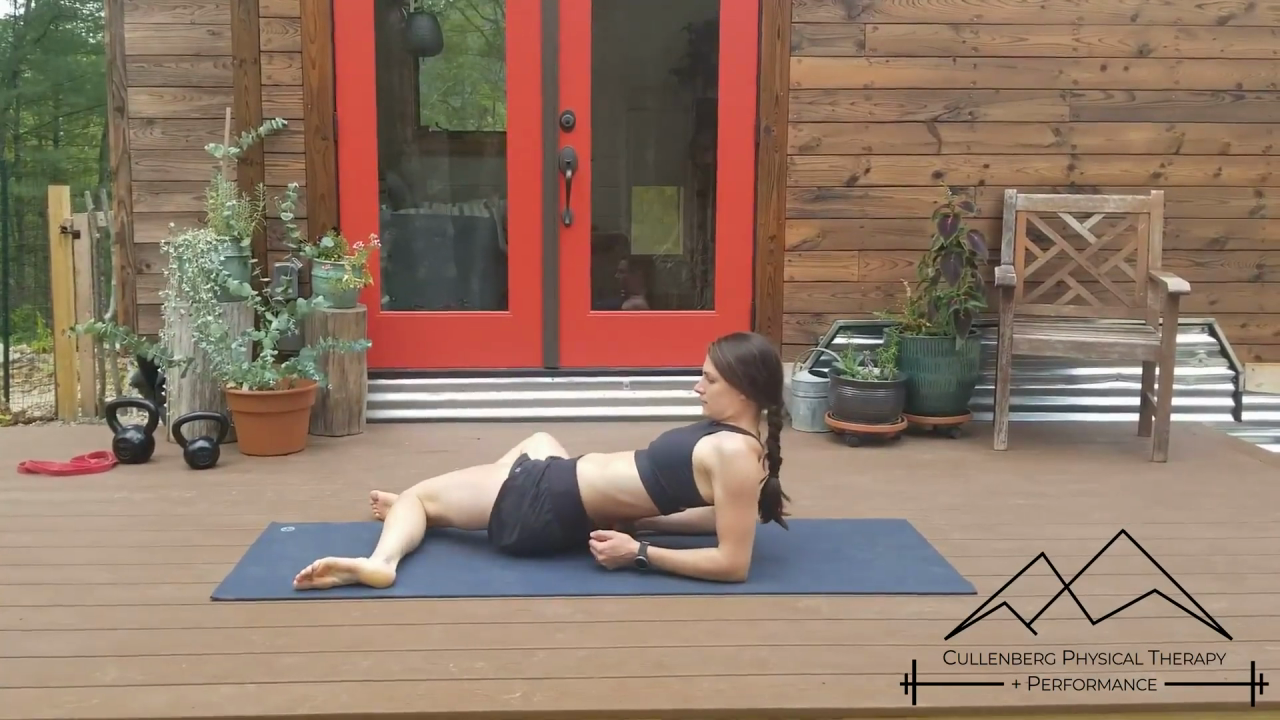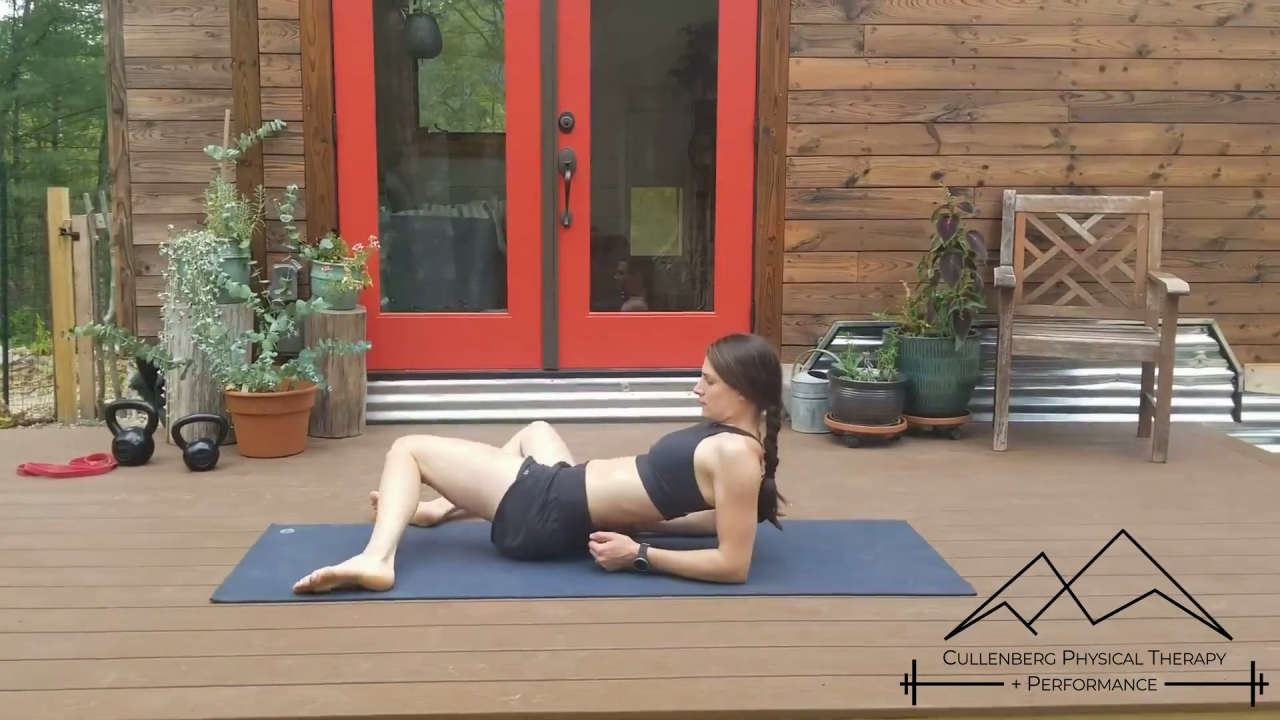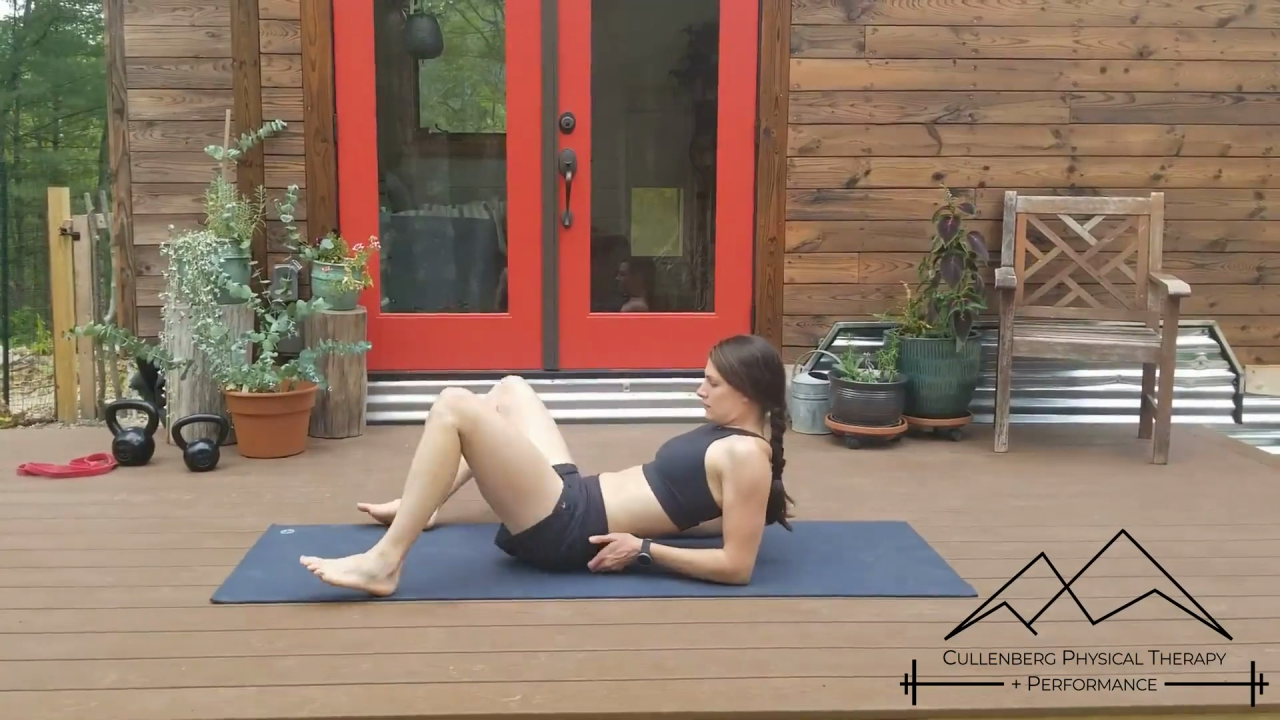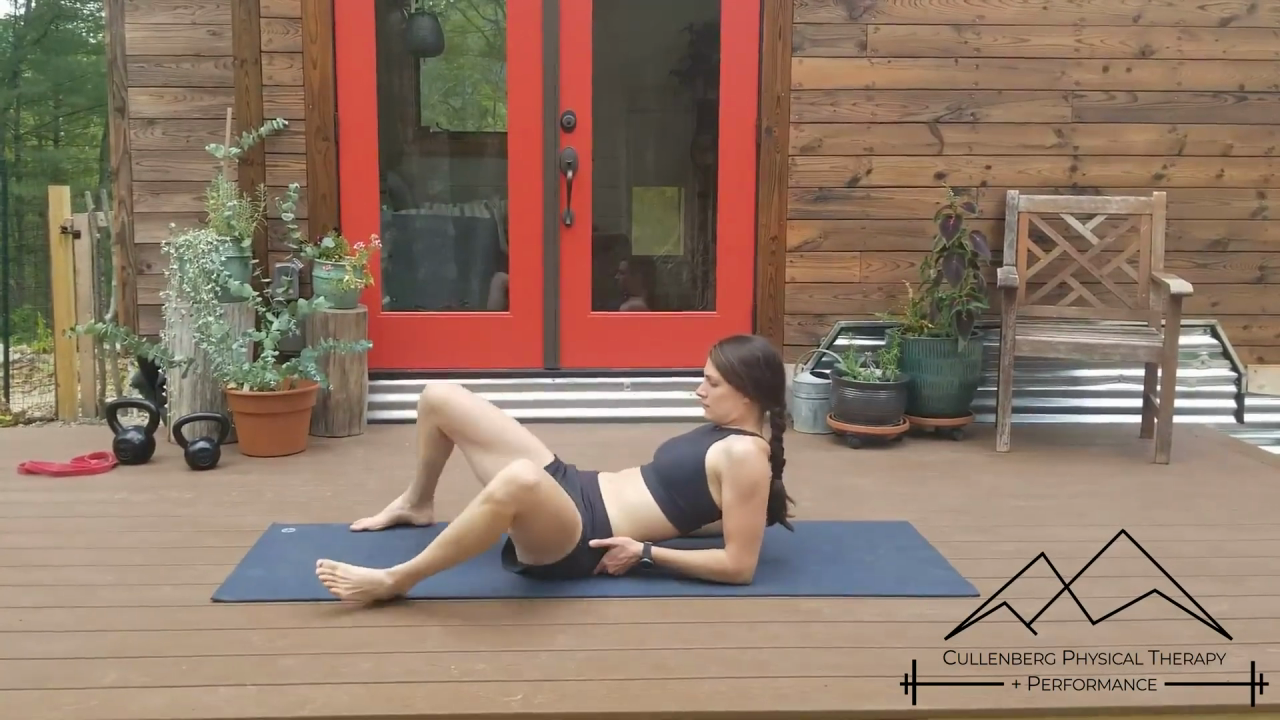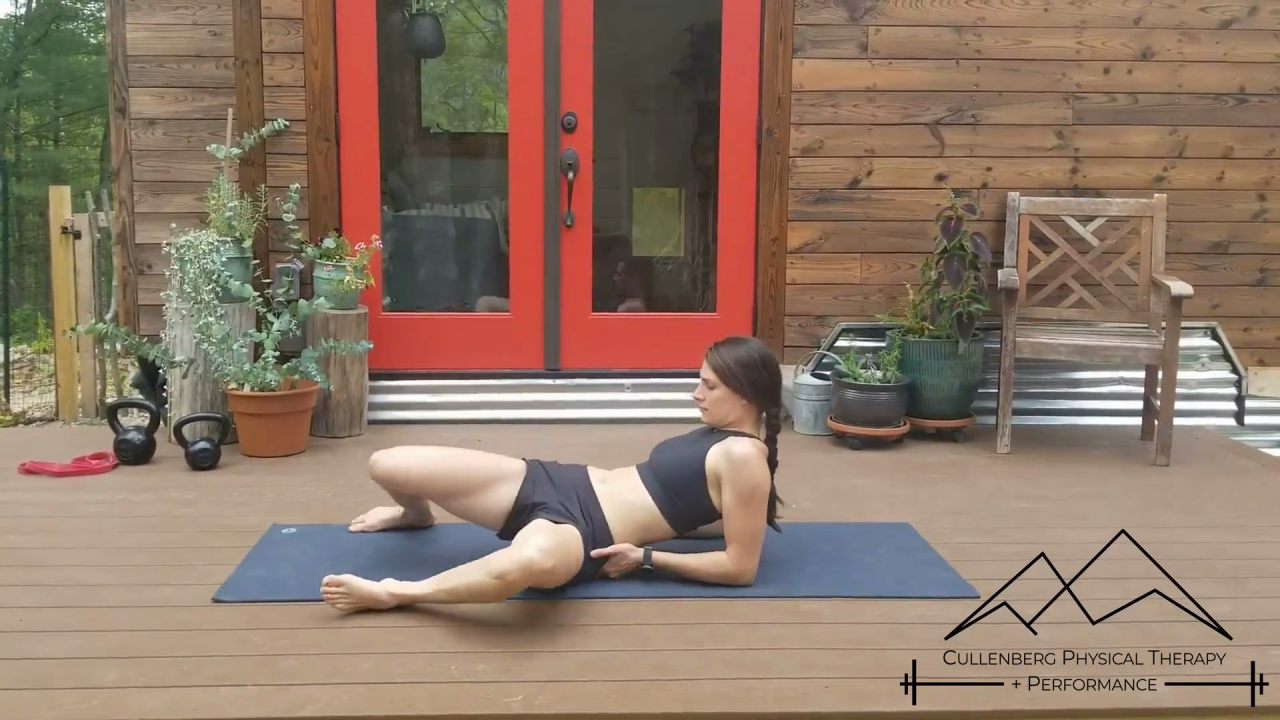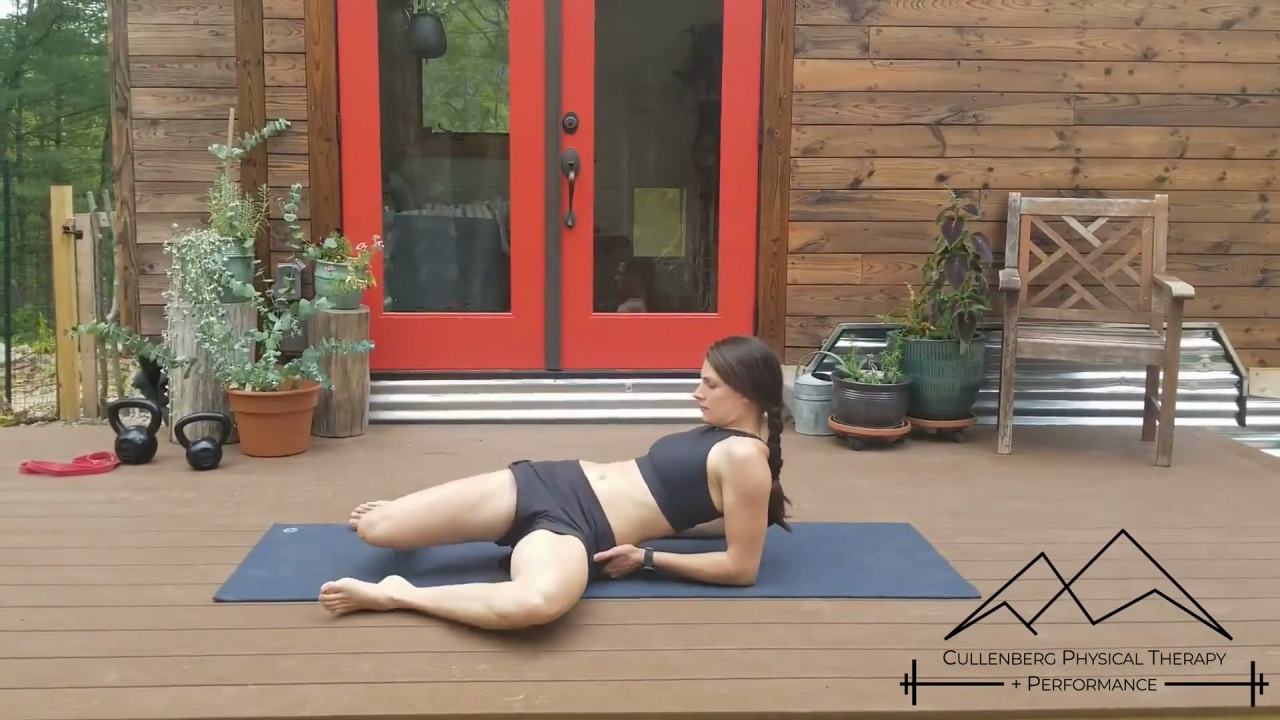
dt=0.4s
person 1, frame 1
left shoulder: (733, 453)
right shoulder: (728, 437)
left elbow: (733, 564)
right elbow: (718, 516)
left wrist: (641, 553)
right wrist: (634, 517)
left knee: (417, 494)
right knee: (538, 441)
person 1, frame 2
left shoulder: (736, 454)
right shoulder: (727, 436)
left elbow: (734, 565)
right elbow: (715, 516)
left wrist: (640, 554)
right wrist: (636, 518)
left hip: (545, 510)
right hip: (565, 492)
left knee: (408, 447)
right knee: (534, 431)
right ankle: (444, 503)
person 1, frame 3
left shoulder: (746, 455)
right shoulder: (725, 434)
left elbow: (737, 566)
right elbow: (709, 513)
left wrist: (644, 549)
left hip: (566, 526)
right hip: (571, 493)
left knee: (454, 405)
right knee: (509, 390)
left ankle: (383, 565)
right ankle: (422, 504)
person 1, frame 4
left shoulder: (744, 456)
right shoulder: (721, 433)
left elbow: (739, 566)
right elbow: (700, 510)
left wrist: (645, 552)
left hip: (577, 535)
right hip: (567, 484)
left knee: (519, 482)
right knee: (440, 397)
left ankle: (394, 580)
right ankle: (417, 505)
person 1, frame 5
left shoulder: (744, 457)
right shoulder: (717, 435)
left elbow: (741, 568)
right elbow: (700, 510)
left wrist: (646, 557)
left hip: (580, 529)
left knee: (532, 562)
right knee: (385, 465)
left ankle: (396, 593)
right ankle: (416, 513)
person 1, frame 6
left shoulder: (745, 458)
right shoulder: (716, 434)
left elbow: (742, 567)
left wrist: (647, 558)
left hip: (577, 527)
left knee: (534, 604)
right knee: (376, 529)
left ankle: (399, 595)
right ankle: (409, 514)
